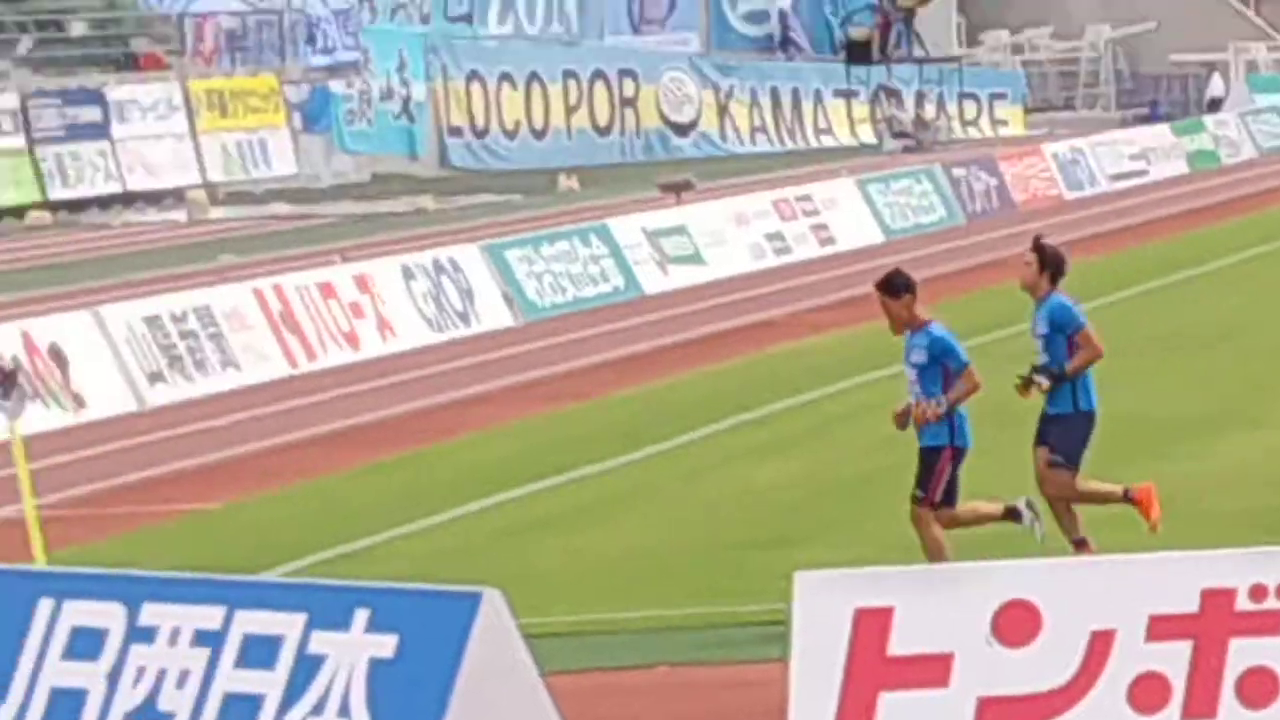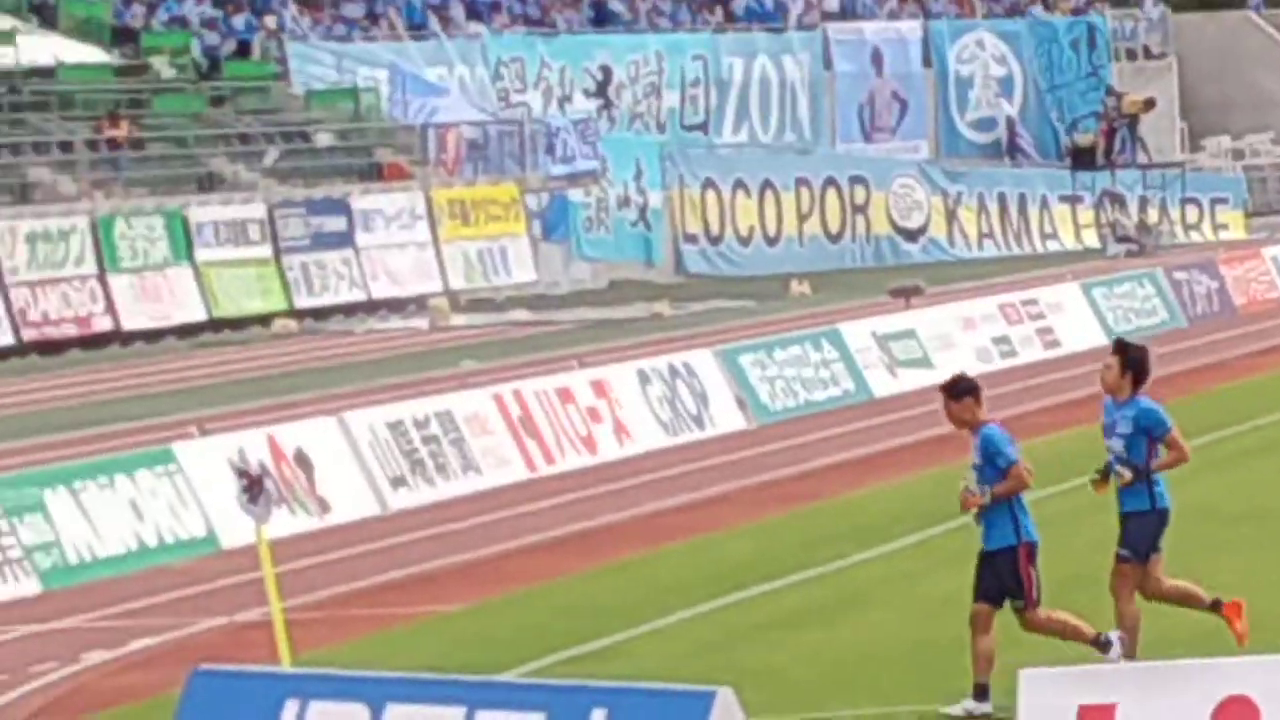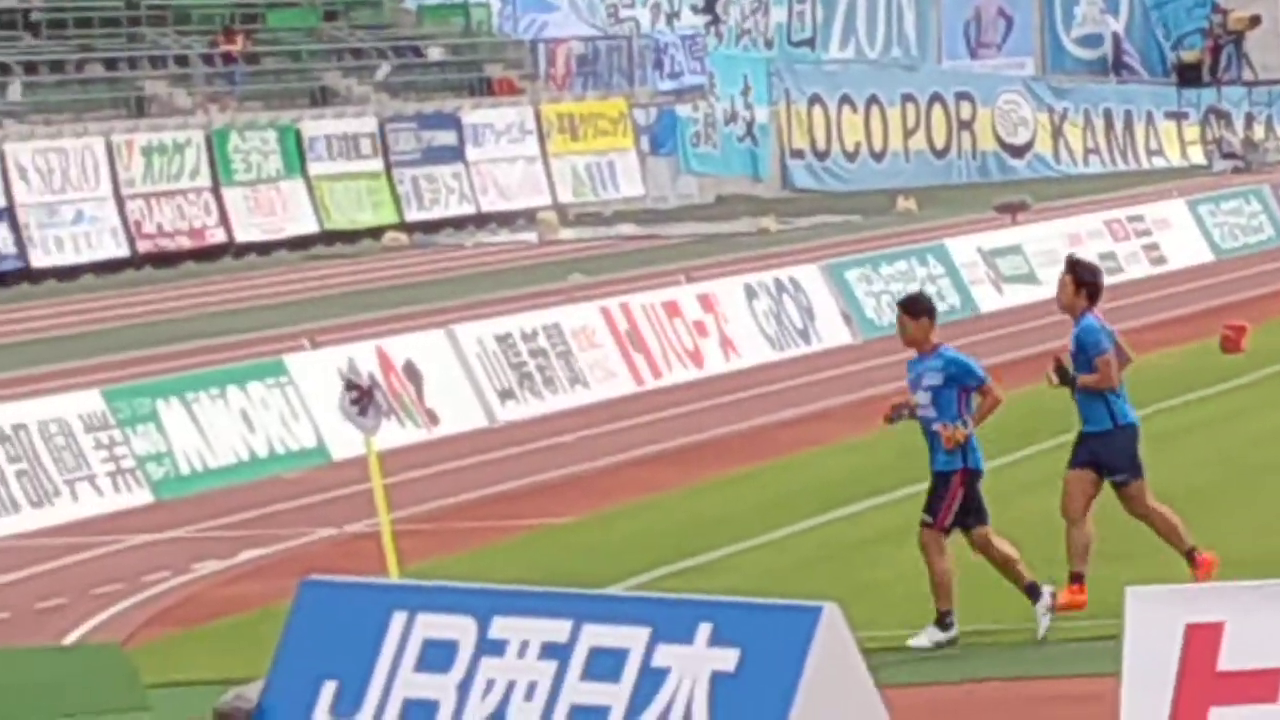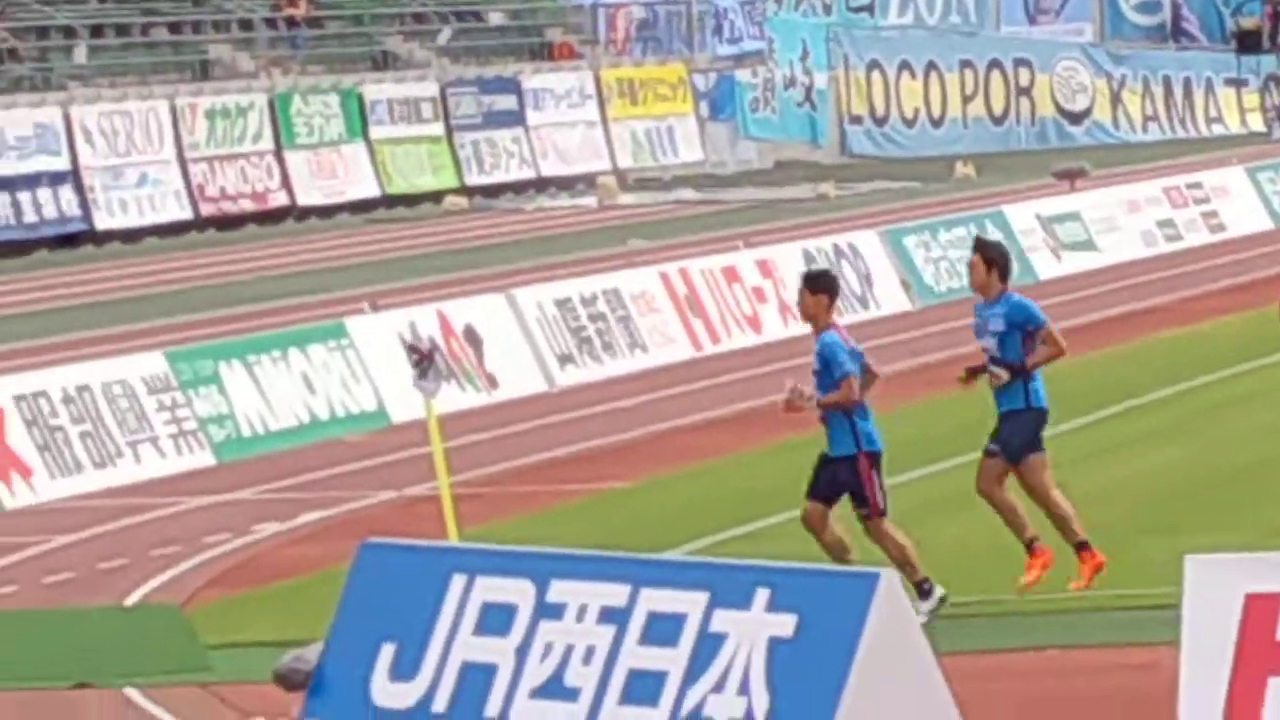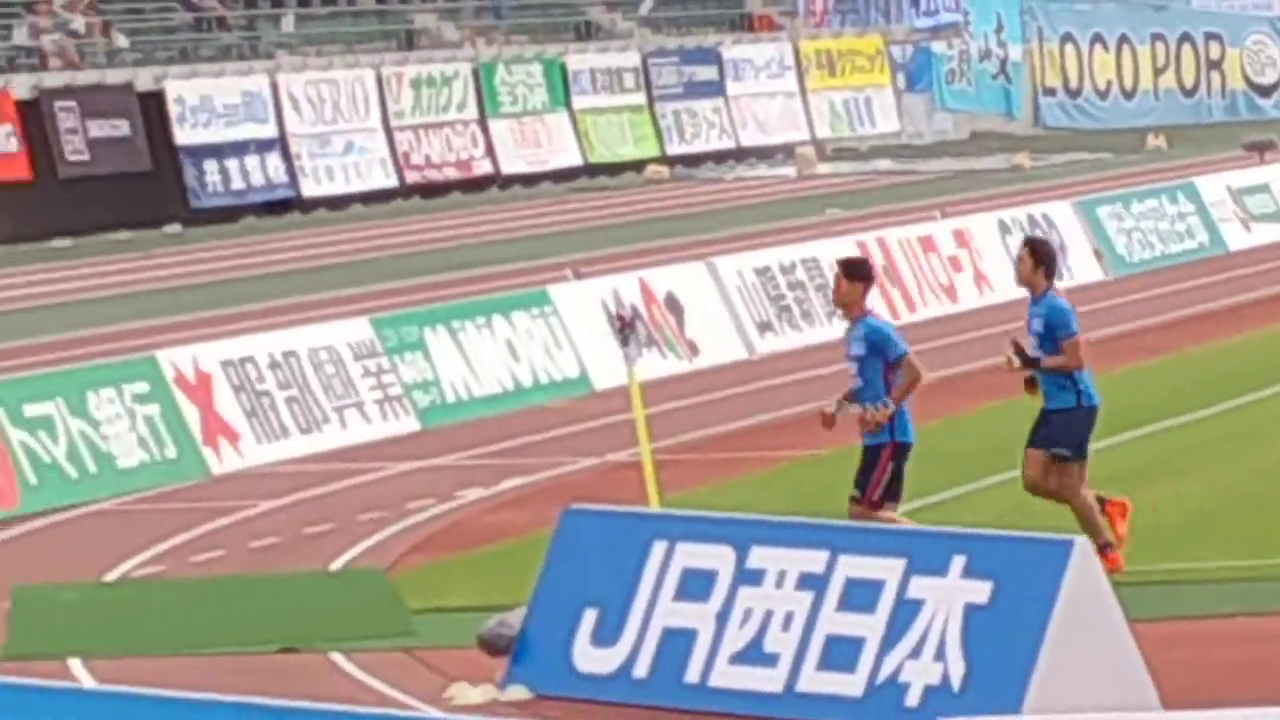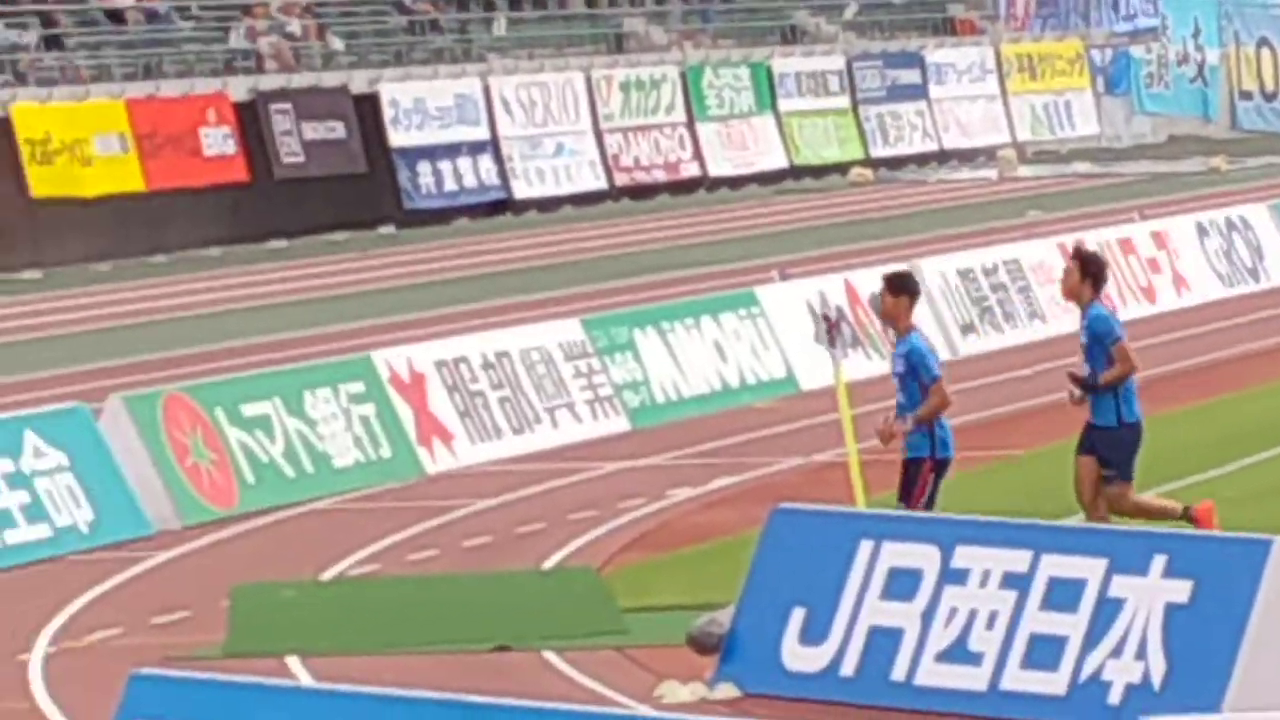
dt=0.3s
person 1, frame 1
left shoulder: (1060, 308)
right shoulder: (1045, 307)
left elbow: (1095, 349)
left wrist: (1058, 378)
right wrist: (1034, 379)
left hip: (1074, 411)
right hip: (1055, 411)
left knee: (1058, 490)
right knee: (1050, 488)
left ankle: (1136, 496)
right ankle: (1084, 554)
person 1, frame 2
left shoulder: (1146, 410)
right shoulder: (1110, 406)
left elbow: (1181, 454)
left wrist: (1138, 472)
right wrist: (1107, 472)
left hip: (1147, 509)
right hip: (1131, 510)
left knee: (1122, 588)
right knee: (1153, 586)
right ankle: (1225, 608)
person 1, frame 3
left shoulder: (1088, 328)
right shoulder: (1089, 323)
left elbow: (1108, 378)
right elbow: (1125, 358)
left wrist: (1070, 381)
left hip: (1113, 430)
right hip: (1093, 430)
left knee: (1141, 507)
right knee: (1072, 509)
left ankle: (1198, 560)
right ankle: (1076, 588)
person 1, frame 4
left shoulder: (1019, 307)
right shoulder: (983, 309)
left elbow: (1058, 347)
left wrist: (1018, 369)
right wrist: (975, 370)
left hip: (1025, 408)
right hip: (1012, 408)
left knee: (988, 484)
right knee: (1041, 490)
left ankle: (1036, 551)
right ankle: (1089, 557)
person 1, frame 5
left shoulder: (1056, 307)
right shoulder: (1037, 303)
left elbow: (1076, 360)
left wrist: (1034, 364)
right wrist: (1034, 375)
left hip: (1074, 405)
right hip: (1055, 406)
left knee: (1070, 487)
right knee: (1034, 481)
left ankle: (1108, 554)
right ankle: (1109, 507)
person 1, frame 6
left shoulder: (1099, 318)
right shoulder: (1092, 316)
left elbow: (1129, 365)
left wrist: (1094, 385)
right wrist: (1085, 387)
left hip: (1117, 423)
right hip: (1099, 421)
left knee: (1119, 502)
right knee: (1087, 499)
left ankle: (1195, 515)
person 2, frame 1
left shoulder: (937, 338)
right shoulder: (914, 337)
left elbow: (972, 381)
left wrist: (939, 407)
right wrist: (909, 409)
left hip: (945, 439)
right hip: (933, 439)
left knee: (923, 514)
right knee: (943, 515)
right ankle: (1015, 510)
person 2, frame 2
left shoulder: (991, 437)
right shoulder: (984, 437)
left elbow: (1023, 478)
right elbow: (1015, 478)
left wrist: (984, 498)
left hip: (1013, 540)
right hip: (994, 542)
left knee: (1030, 618)
right knee: (979, 617)
left ankle: (1106, 643)
person 2, frame 3
left shoulder: (952, 361)
right shoulder: (915, 365)
left elbow: (993, 396)
left wrist: (965, 428)
right wrist: (902, 411)
left hip: (958, 464)
right hip: (943, 464)
left knee: (929, 539)
right knee: (981, 538)
left ankle: (945, 624)
right ankle: (1038, 594)
person 2, frame 4
left shoulder: (831, 342)
right shoulder: (833, 338)
left elbow: (853, 393)
right elbow: (870, 375)
left wrist: (813, 401)
left hip: (856, 446)
right hip: (839, 448)
left knee: (874, 525)
right knee: (812, 515)
left ankle: (927, 590)
person 2, frame 5
left shoulder: (877, 330)
right shoulder: (854, 331)
left elbow: (914, 372)
left wrist: (886, 408)
right wrist: (840, 406)
left hip: (891, 436)
right hip: (878, 436)
left knee: (862, 514)
right knee: (879, 512)
person 2, frame 6
left shoulder: (915, 347)
right shoulder: (903, 344)
left elbow: (942, 398)
left wrist: (906, 425)
right wrist: (897, 423)
left hip: (930, 451)
right hip: (919, 449)
